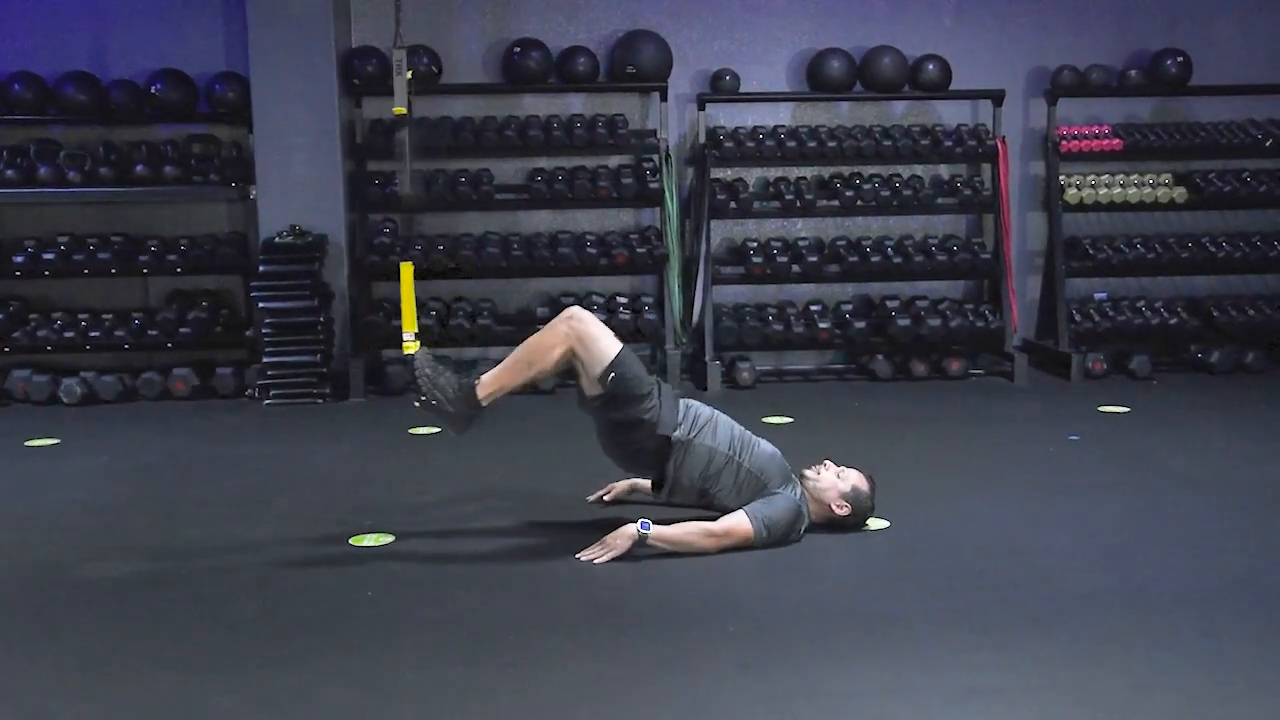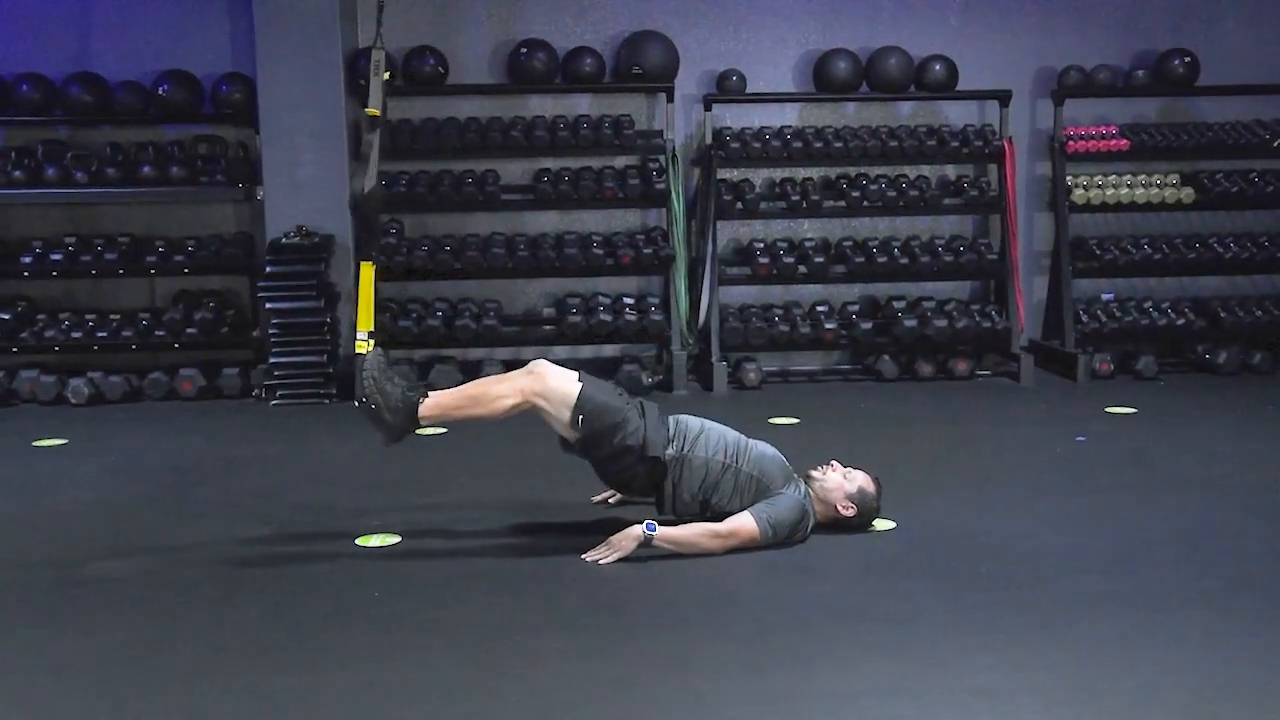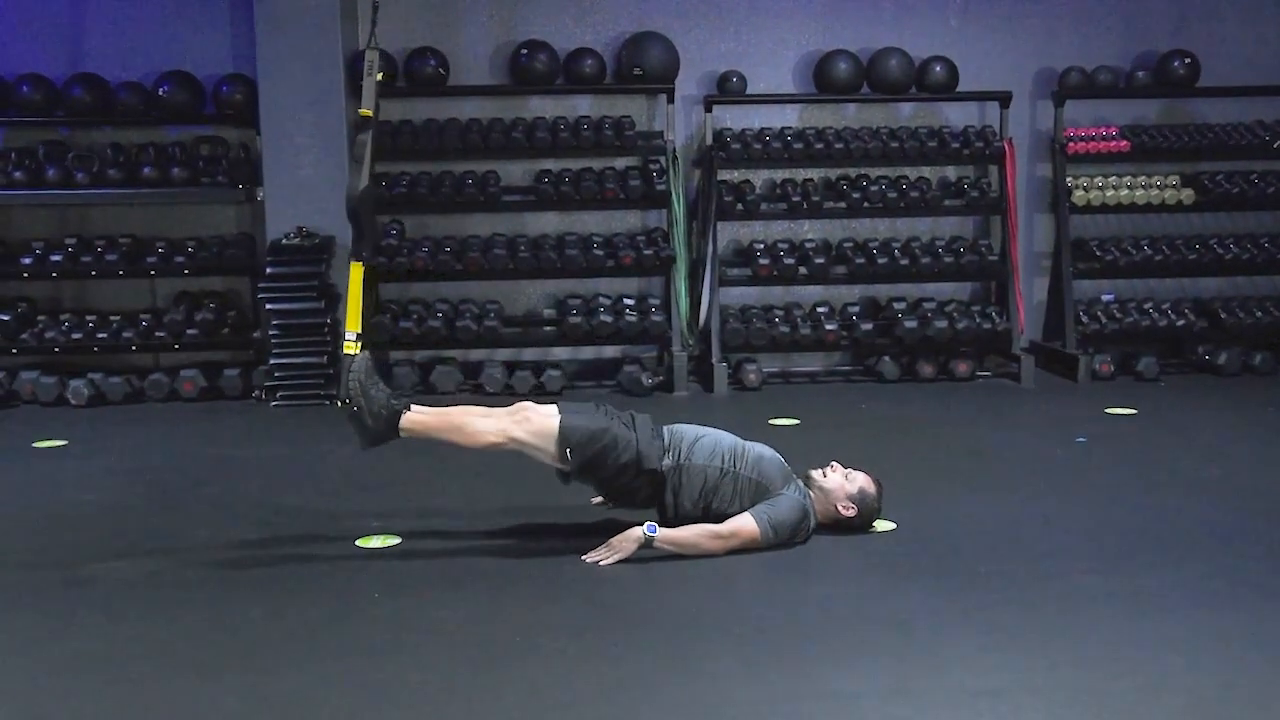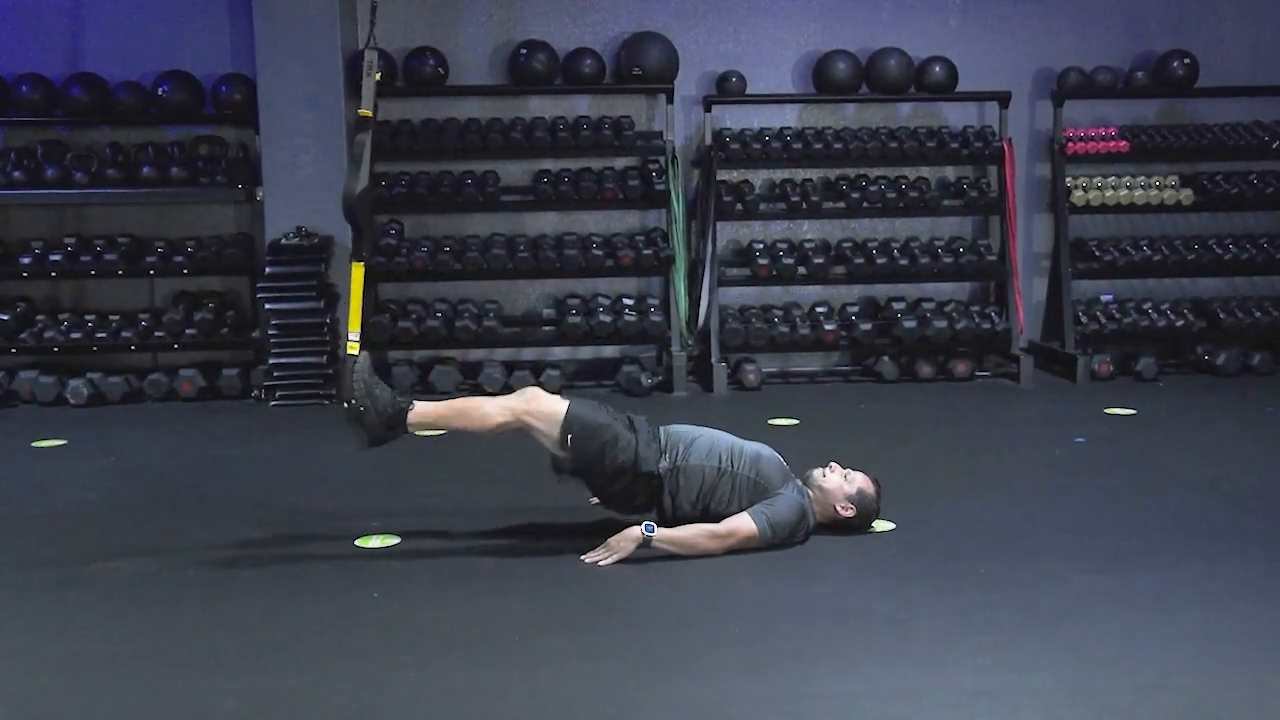
dt=0.5s
person 1, frame 1
left shoulder: (788, 513)
right shoulder: (787, 486)
left elbow: (718, 534)
left wrist: (642, 531)
right wrist: (639, 485)
left hip: (659, 436)
right hip: (672, 428)
left knee: (575, 323)
right knee: (576, 326)
left ankle: (468, 398)
right ankle: (471, 392)
person 1, frame 2
left shoulder: (794, 512)
right shoulder: (788, 482)
left elbow: (724, 535)
left wrist: (644, 533)
left hip: (652, 455)
right hip: (658, 436)
left knee: (534, 383)
right knee: (540, 375)
left ankle: (410, 412)
right ankle: (417, 403)
person 1, frame 3
left shoulder: (795, 513)
right shoulder: (785, 482)
left elbow: (723, 537)
left wrist: (646, 534)
left hip: (651, 471)
right hip: (654, 447)
left knee: (516, 427)
right knee: (521, 414)
left ankle: (392, 420)
right ankle: (397, 414)
person 1, frame 4
left shoulder: (794, 513)
right shoulder: (786, 482)
left elbow: (722, 536)
left wrist: (644, 534)
left hip: (648, 473)
right hip: (654, 448)
left knee: (527, 406)
right knee: (529, 400)
left ankle: (399, 417)
right ankle: (403, 411)
